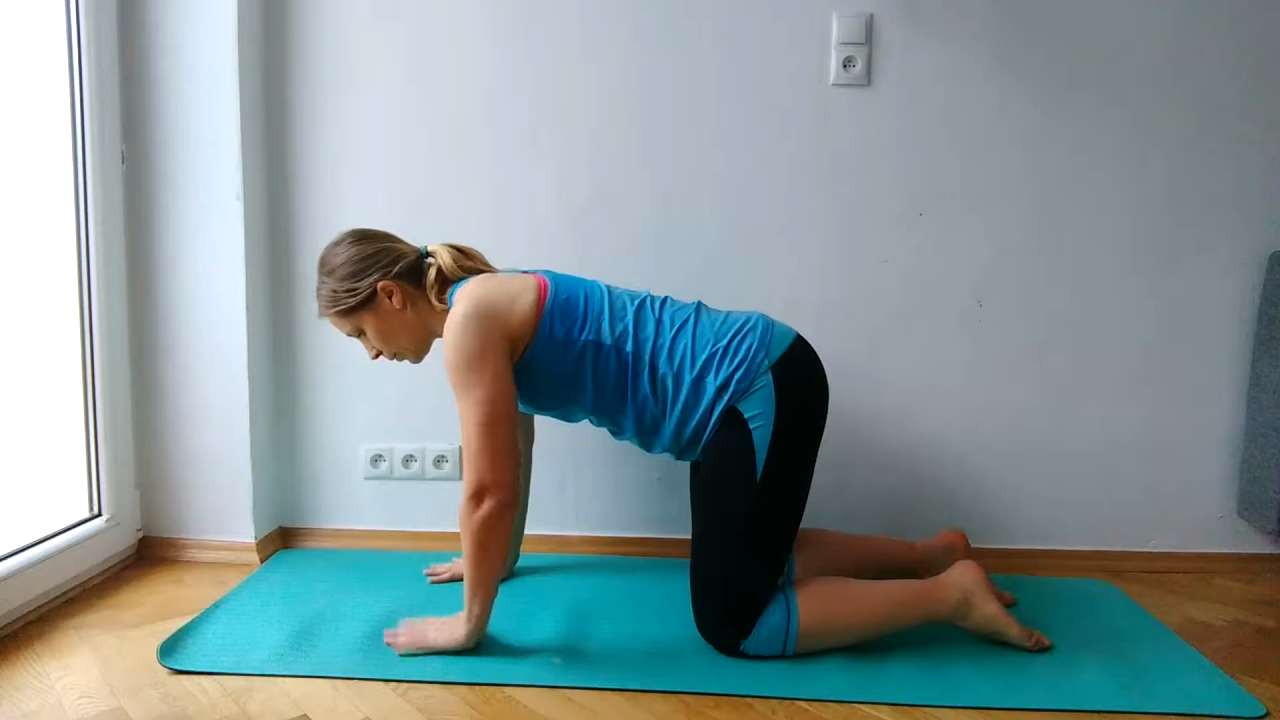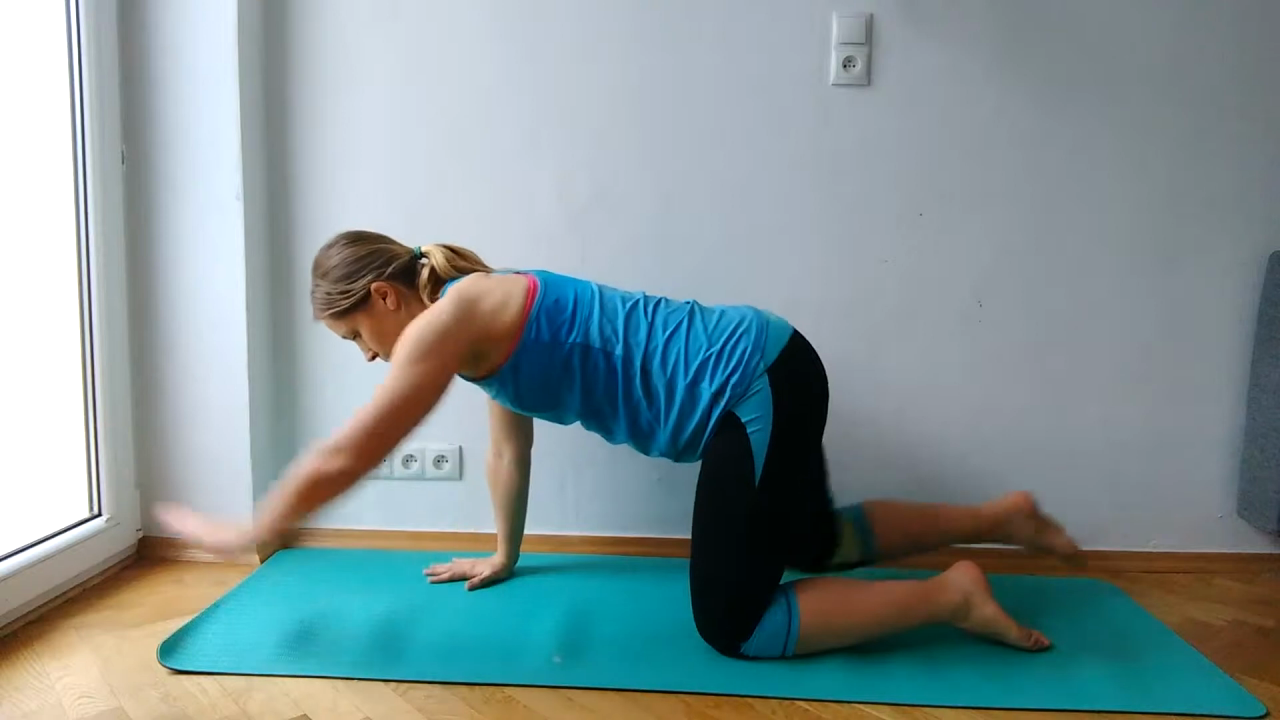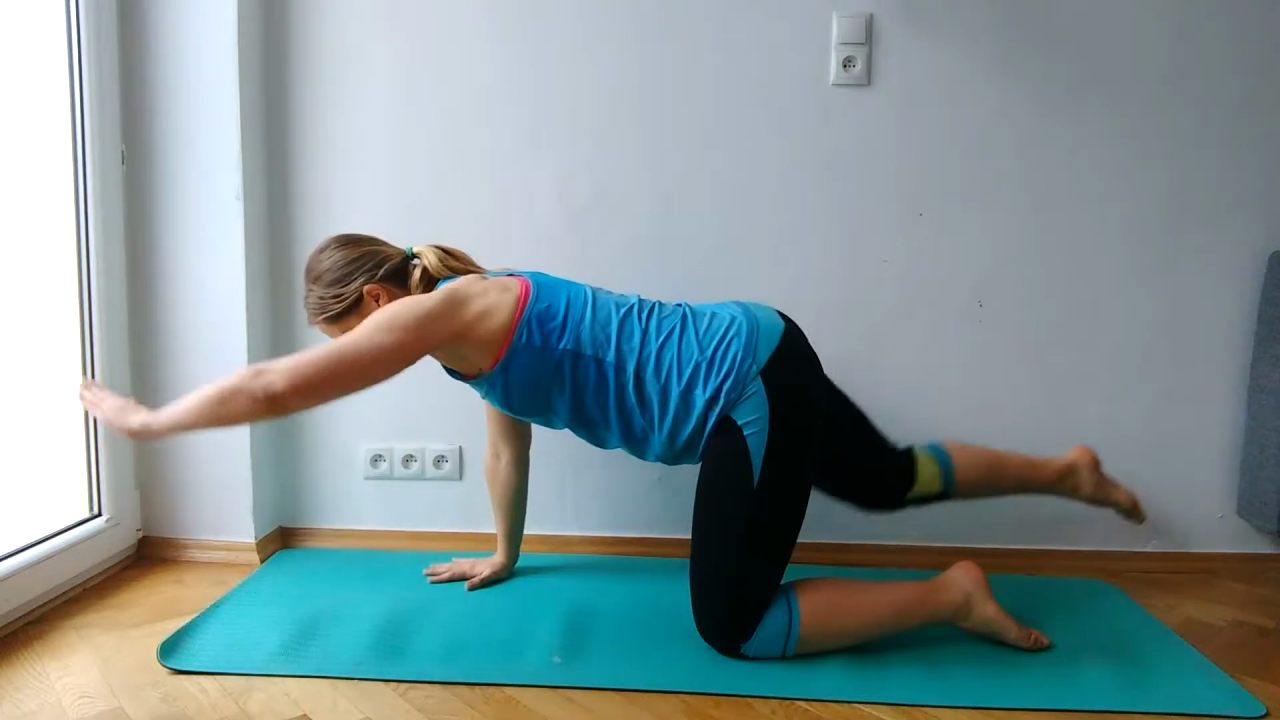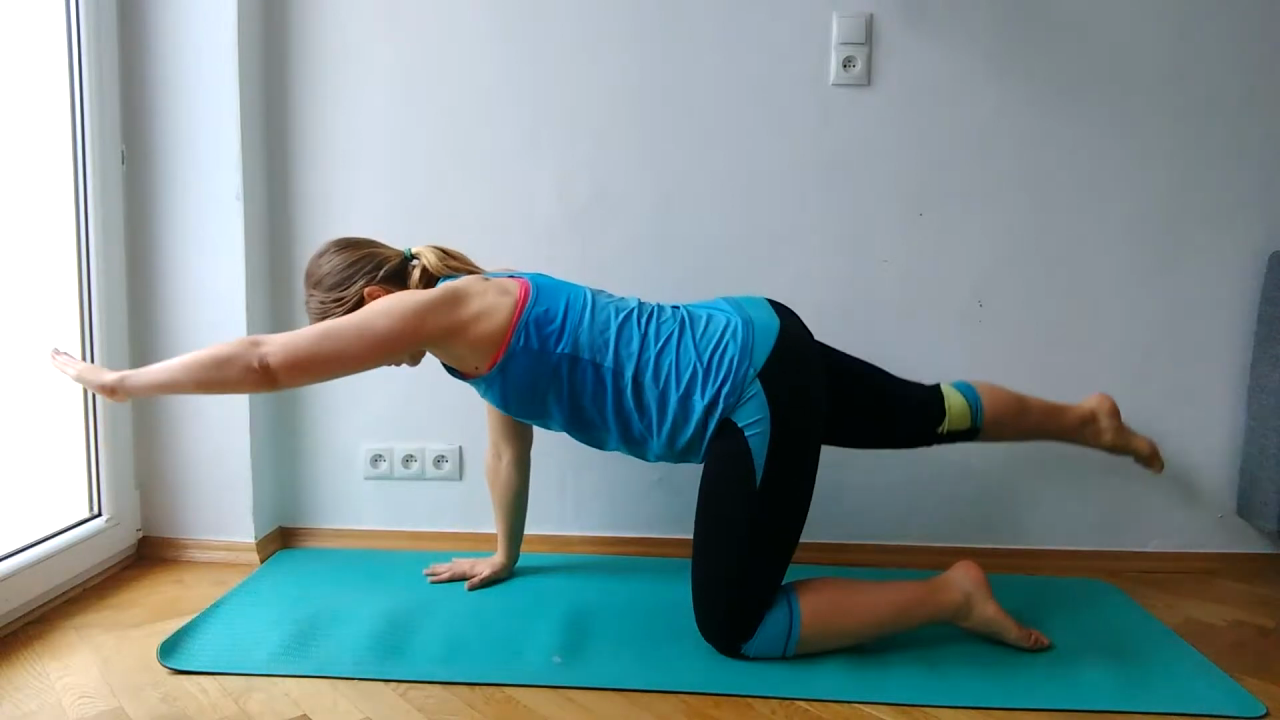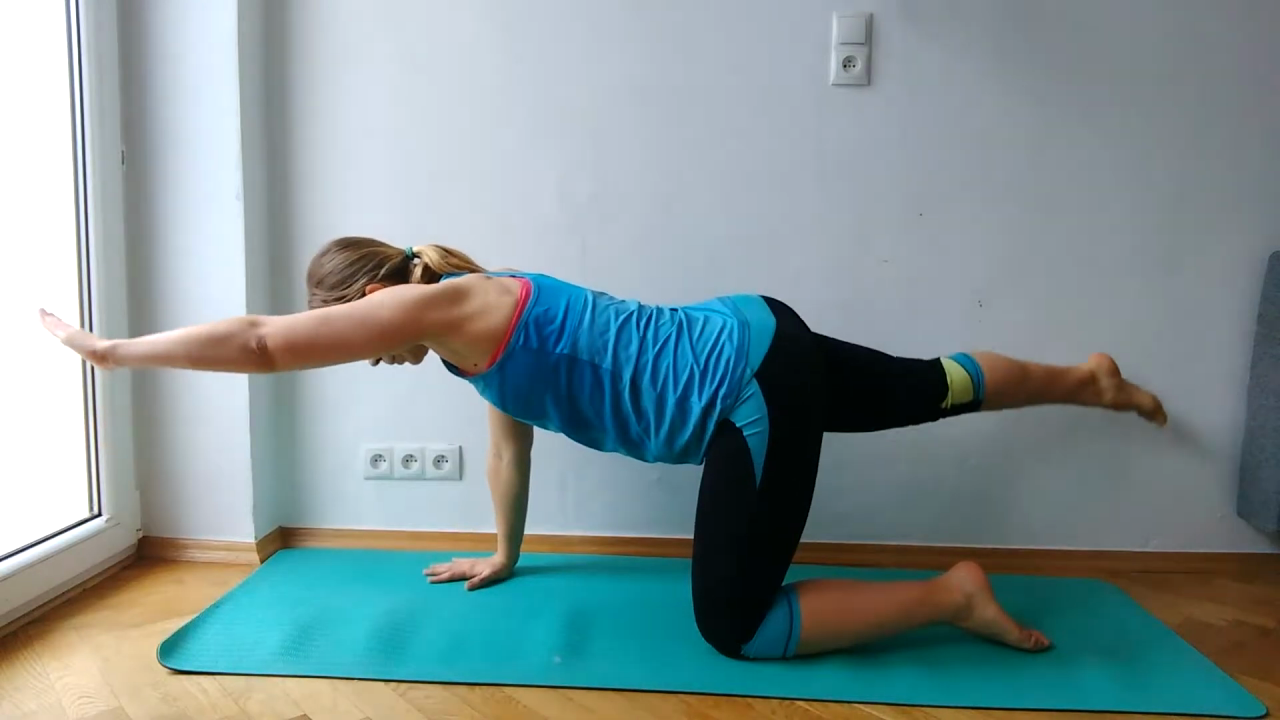
dt=0.3s
person 1, frame 1
left shoulder: (470, 320)
right shoulder: (488, 309)
left elbow: (484, 488)
right elbow: (513, 443)
left wrist: (467, 623)
right wrist: (497, 557)
left hip: (760, 387)
right hip: (753, 383)
left knee: (731, 621)
right knee: (751, 556)
left ankle: (952, 594)
right ankle: (931, 552)
person 1, frame 2
left shoulder: (450, 320)
right shoulder: (473, 316)
left elbow: (345, 456)
right elbow: (507, 443)
left wrist: (248, 533)
right wrist: (503, 553)
left hip: (758, 388)
right hip: (757, 373)
left knee: (731, 624)
right knee: (811, 542)
left ankle: (951, 594)
right ankle: (1000, 518)
person 1, frame 3
left shoulder: (441, 313)
right shoulder: (481, 314)
left elbow: (278, 386)
right elbow: (508, 441)
left wrist: (145, 417)
right wrist: (502, 555)
left hip: (749, 389)
right hip: (755, 360)
left knee: (732, 623)
right knee: (887, 481)
left ankle: (951, 596)
right ankle: (1070, 471)
person 1, frame 4
left shoulder: (440, 312)
right shoulder: (477, 313)
left elbow: (266, 362)
right elbow: (510, 441)
left wrist: (123, 380)
right wrist: (501, 554)
left hip: (750, 388)
right hip: (757, 352)
left knee: (733, 623)
right knee: (921, 414)
left ankle: (950, 595)
right ankle: (1089, 421)
person 1, frame 5
left shoulder: (447, 308)
right shoulder: (478, 319)
left elbow: (264, 342)
right elbow: (510, 438)
left wrist: (113, 350)
right wrist: (502, 554)
left hip: (750, 384)
right hip: (755, 351)
left knee: (733, 623)
right knee: (929, 389)
left ankle: (952, 595)
right ankle: (1093, 380)
